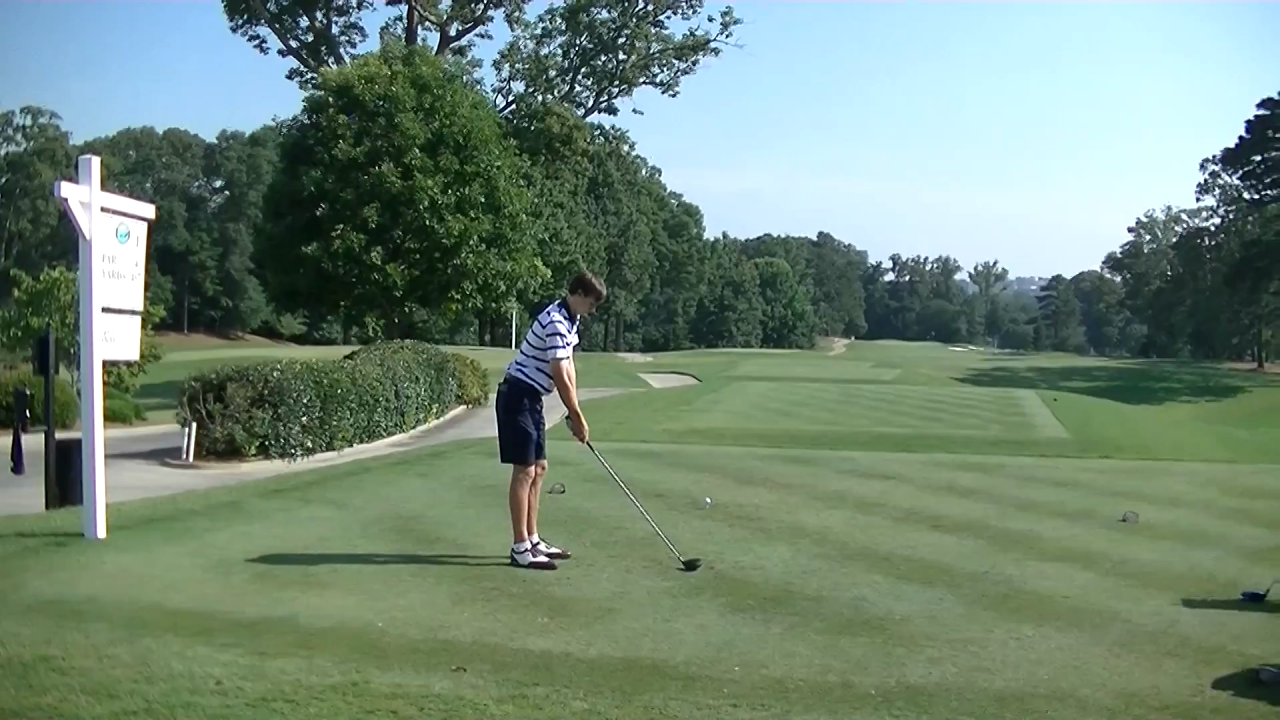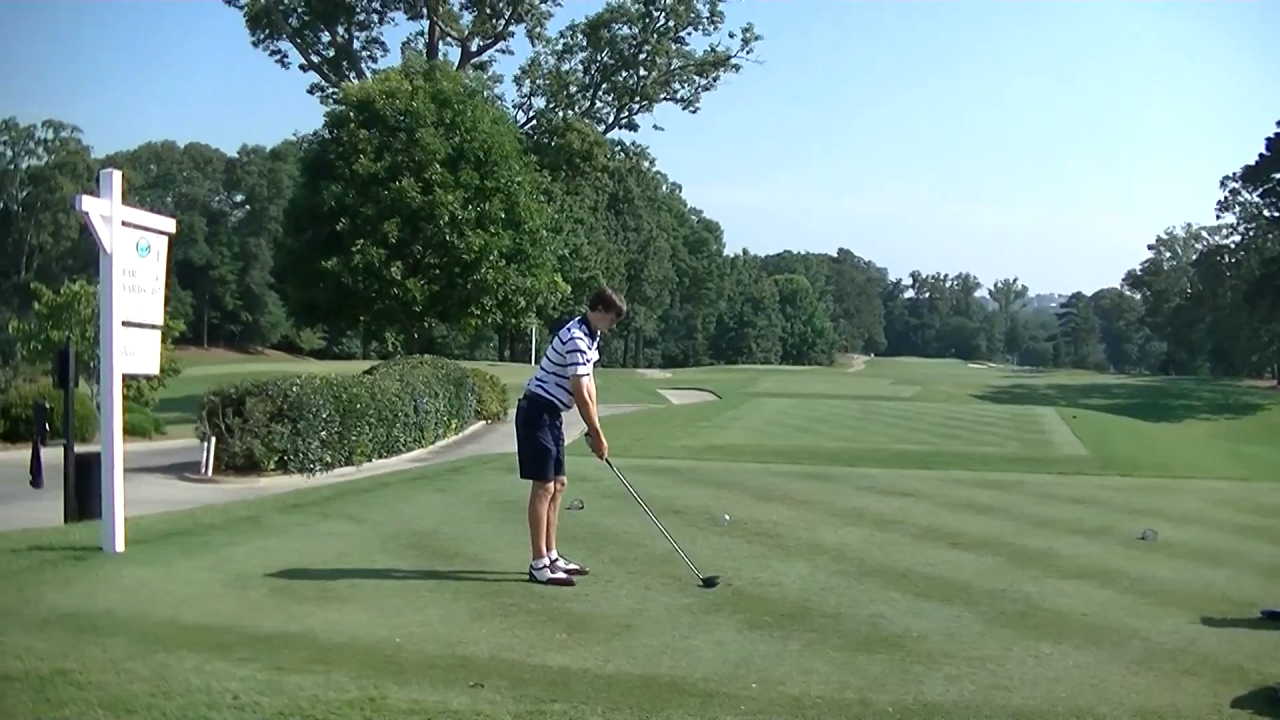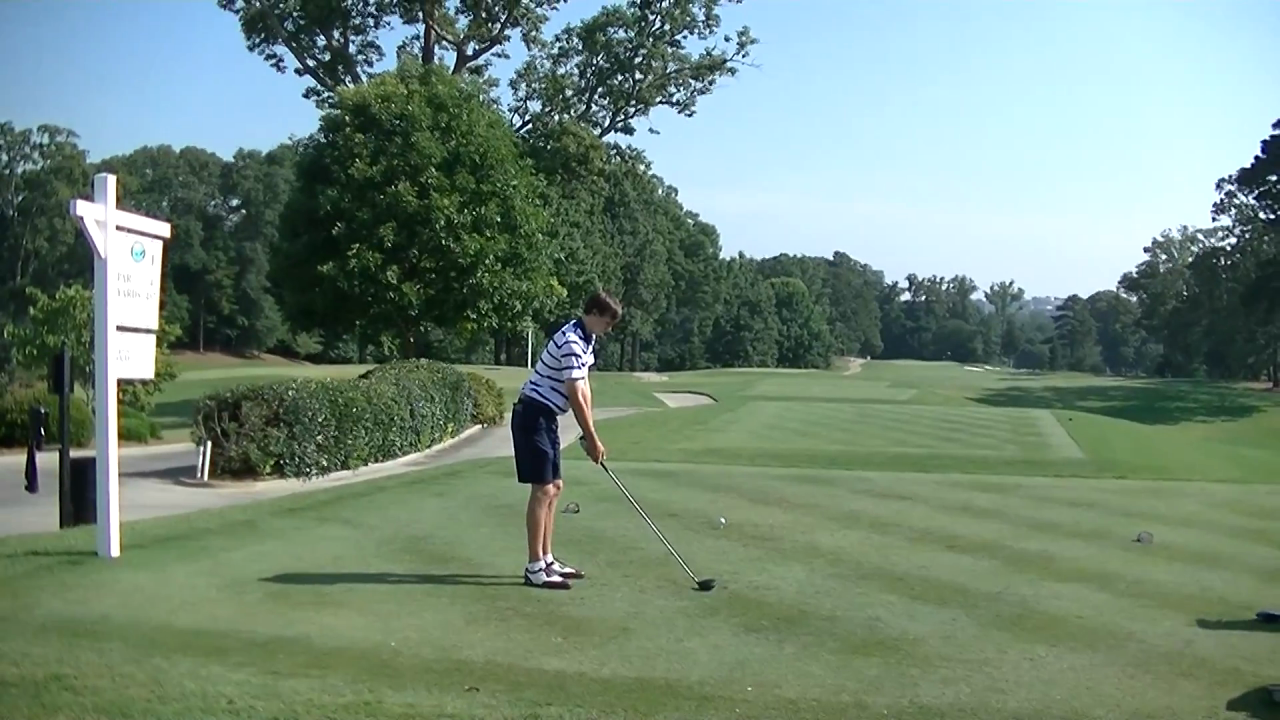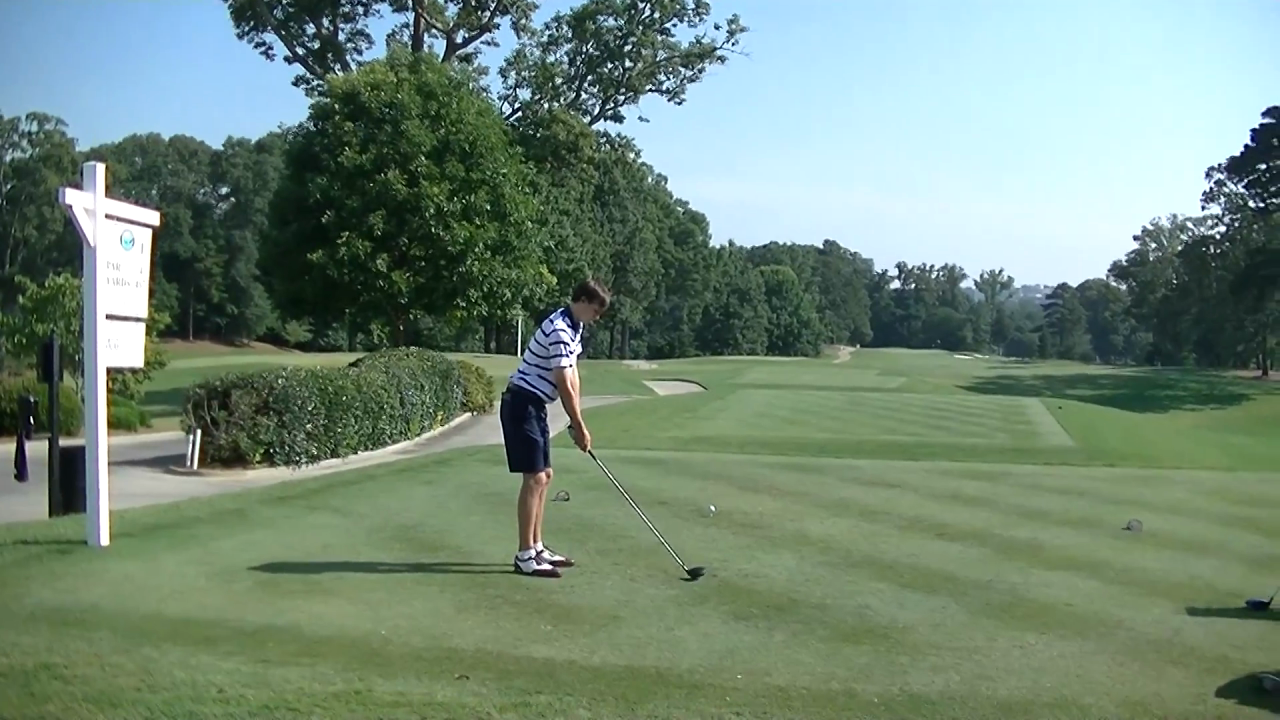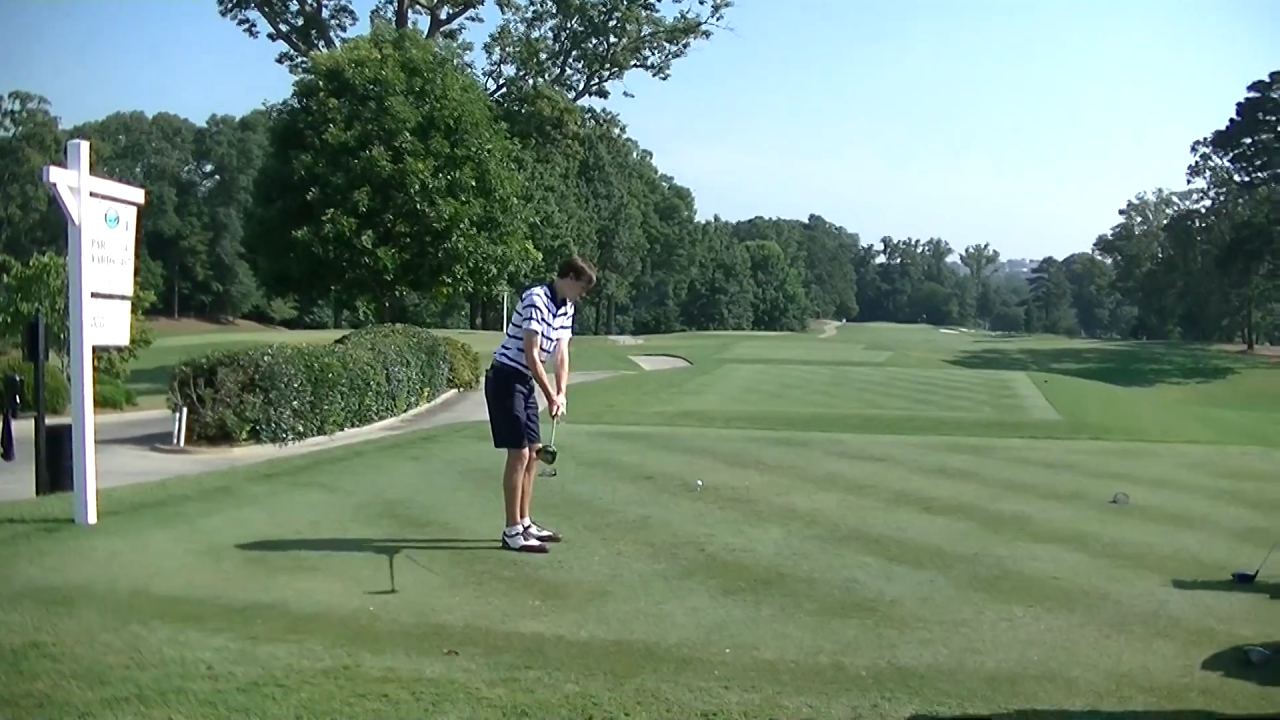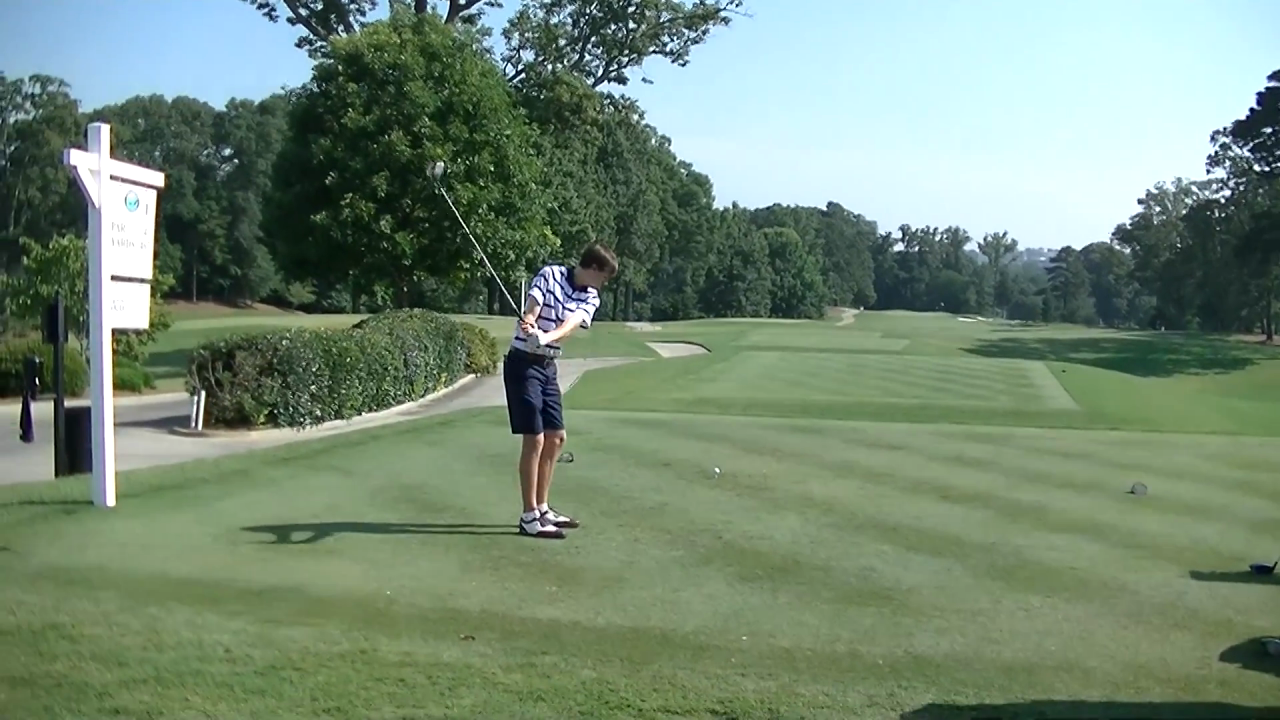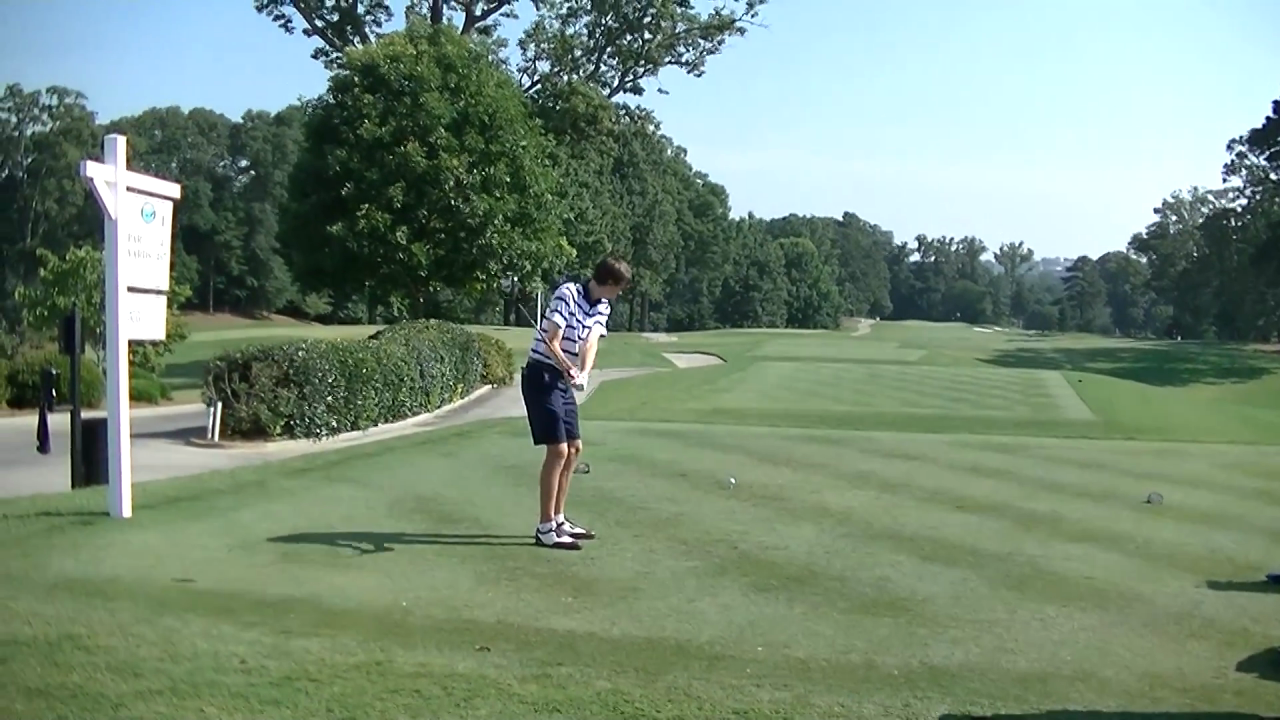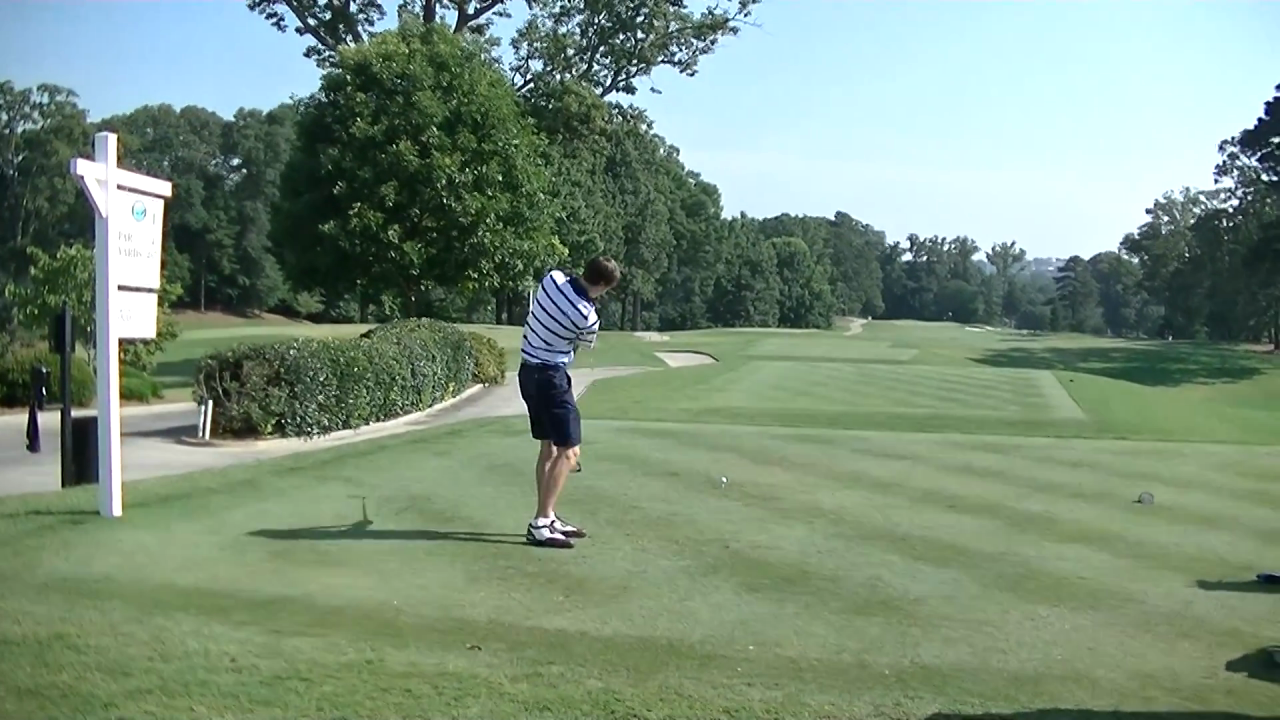
dt=0.3s
person 1, frame 1
left shoulder: (570, 318)
right shoulder: (555, 322)
left elbow: (569, 367)
right elbow: (560, 377)
left wrist: (573, 413)
right wrist: (578, 417)
left hip: (531, 398)
right hip: (517, 396)
left knee: (539, 468)
right knee: (524, 470)
left ankle: (533, 539)
right ankle: (520, 548)
person 1, frame 2
left shoulder: (590, 335)
right shoulder: (576, 338)
left elbow: (589, 383)
right elbow: (580, 394)
left wrist: (594, 429)
right wrist: (597, 435)
left hip: (551, 413)
right hip: (537, 412)
left knee: (558, 484)
right knee: (544, 486)
left ankle: (550, 556)
right ankle: (538, 564)
person 1, frame 3
left shoulder: (586, 338)
right shoulder: (571, 342)
left elbow: (585, 387)
right elbow: (575, 398)
left wrist: (589, 434)
right wrist: (593, 439)
left hip: (546, 417)
right hip: (533, 416)
left knee: (554, 487)
right knee: (543, 489)
left ankle: (546, 559)
right ankle: (534, 567)
person 1, frame 4
left shoulder: (574, 326)
right shoulder: (559, 330)
left elbow: (573, 374)
right elbow: (563, 386)
left wrist: (577, 423)
right wrist: (580, 427)
left hip: (534, 405)
right hip: (522, 404)
left knee: (545, 475)
right knee: (534, 478)
left ankle: (536, 548)
right ankle: (524, 556)
person 1, frame 5
left shoulder: (566, 308)
right shoulder: (535, 298)
left elbow: (562, 352)
right elbow: (528, 351)
left wrist: (561, 394)
right wrist: (548, 390)
left hip: (526, 382)
right hip: (506, 379)
left knee: (533, 451)
right knee: (519, 453)
left ankle: (524, 523)
right ankle: (512, 531)
person 1, frame 6
left shoulder: (591, 299)
right shoulder: (549, 275)
left elbow: (569, 325)
right elbow: (528, 316)
left wrist: (544, 336)
right wrist: (530, 325)
left hip: (547, 367)
right hip: (523, 363)
left knee: (555, 438)
right knee: (534, 439)
left ankle: (541, 509)
right ankle: (529, 517)
person 1, frame 7
left shoulder: (602, 308)
right shoulder: (567, 295)
left elbow: (589, 346)
right elbow: (551, 344)
left wrist: (582, 373)
right wrist: (571, 372)
left hip: (559, 378)
right hip: (541, 376)
left knee: (573, 448)
right knee: (558, 449)
left ankle: (557, 519)
right ankle: (545, 528)
person 1, frame 8
left shoulder: (554, 278)
right shoulder: (587, 317)
left hip: (531, 371)
right hip: (550, 377)
left knee: (550, 446)
right knee: (569, 451)
left ankle: (547, 517)
right ankle: (539, 524)
